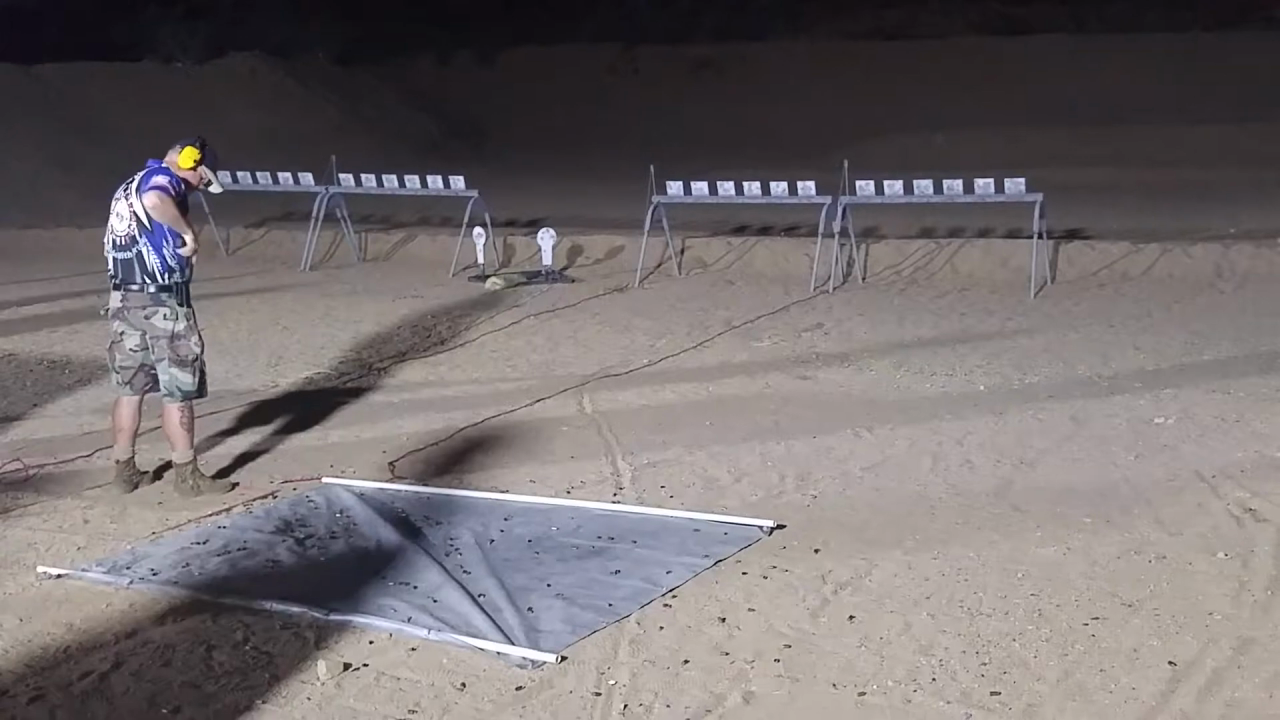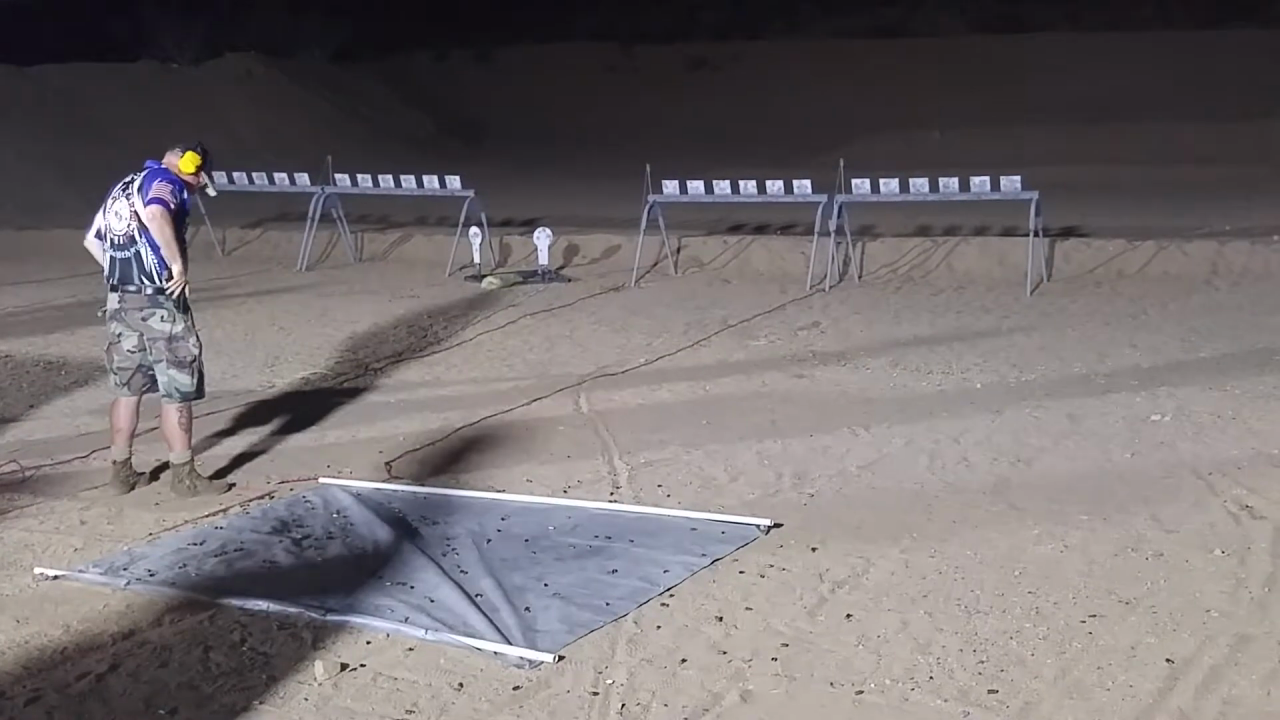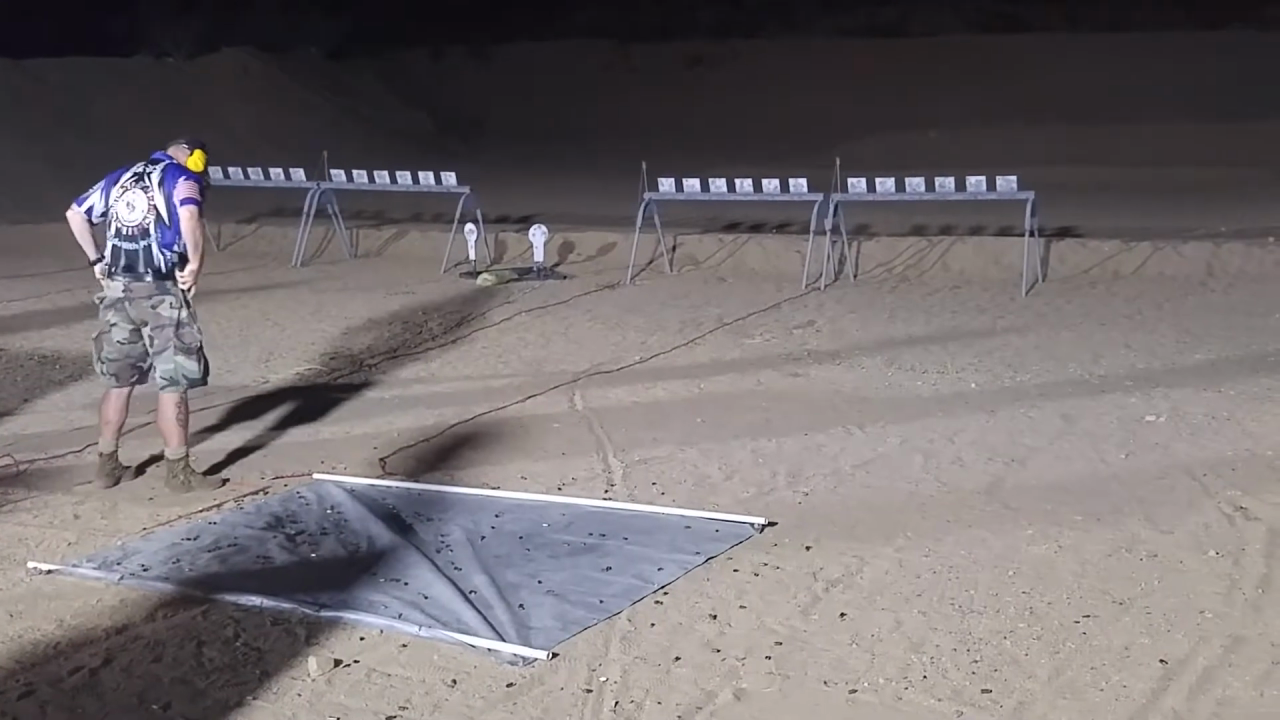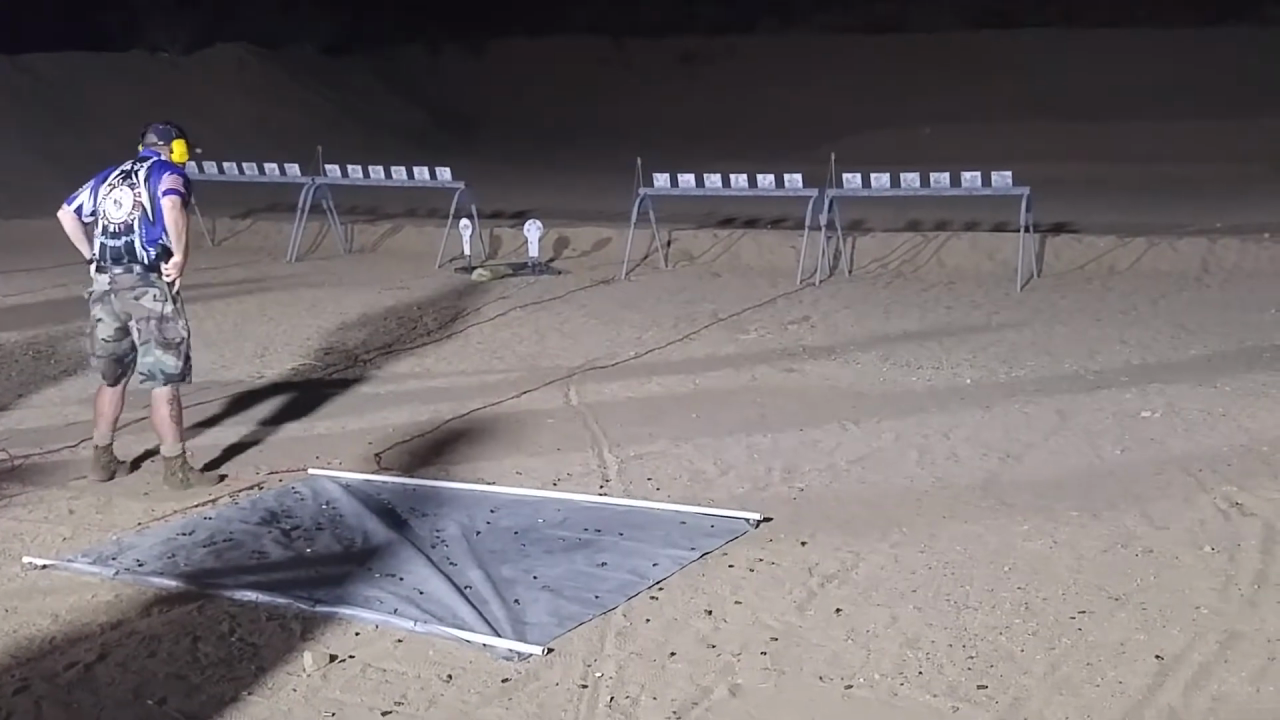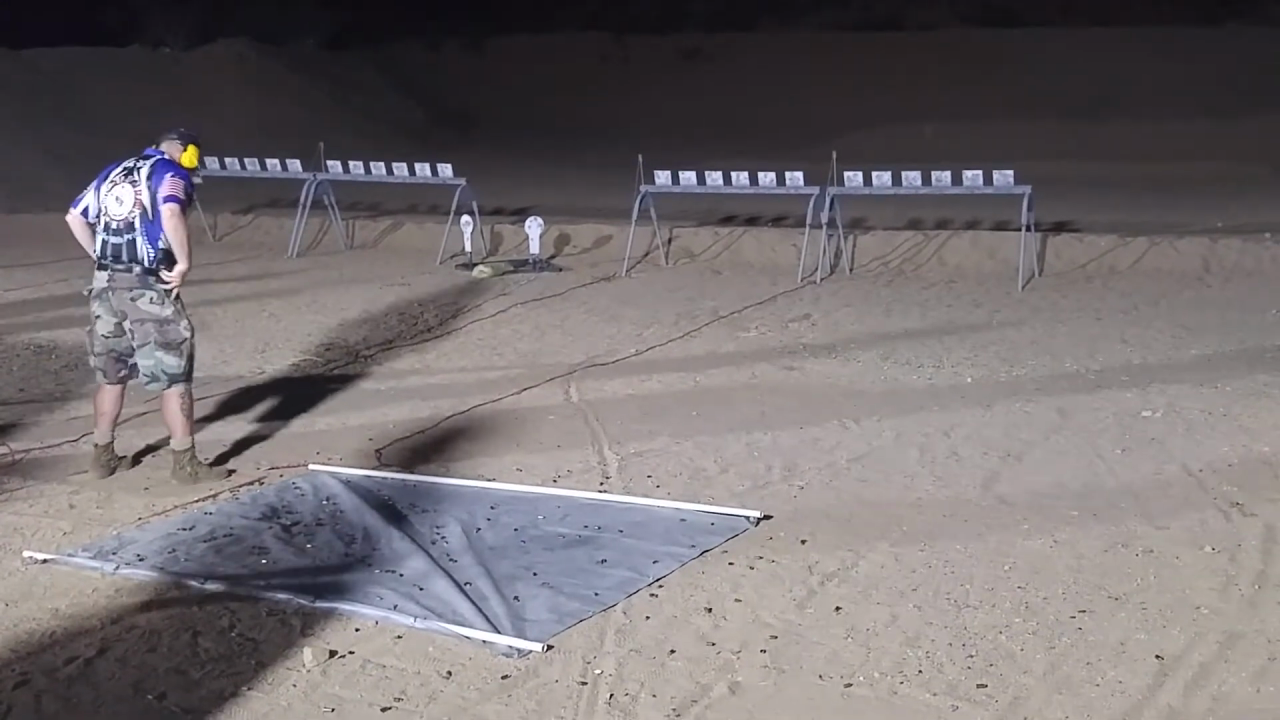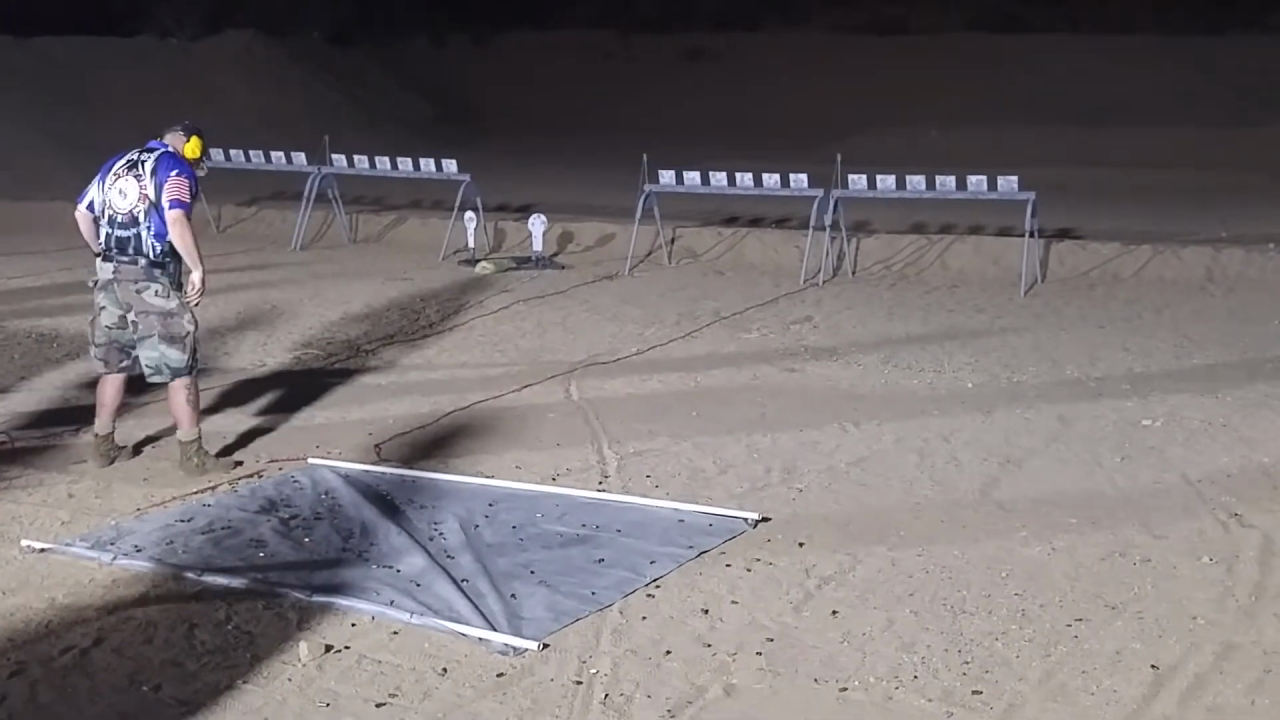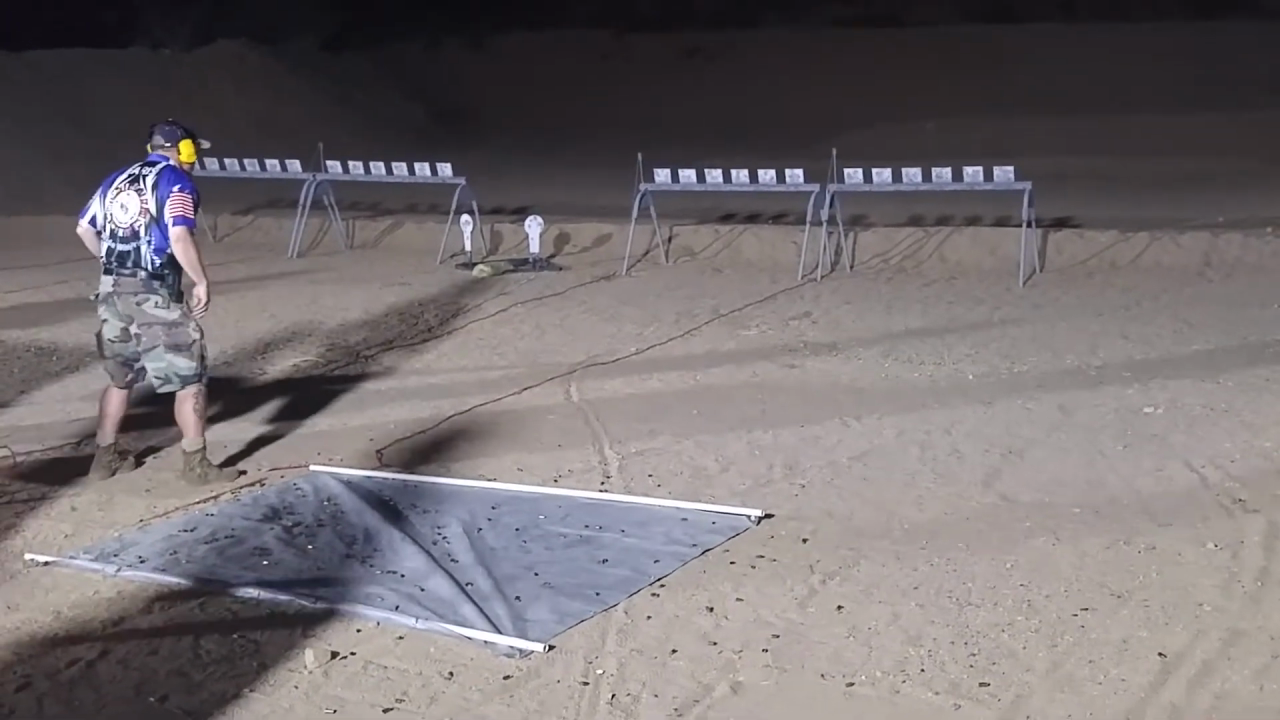
dt=0.7s
person 1, frame 1
left shoulder: (129, 186)
right shoulder: (162, 178)
left elbow: (112, 243)
right elbow: (154, 203)
right wrist: (187, 232)
left hip: (122, 298)
right hip: (162, 301)
left knee: (130, 388)
right knee: (178, 390)
left ankle: (124, 470)
right ankle: (187, 476)
person 1, frame 2
left shoulder: (121, 187)
right shoulder: (167, 182)
left elbow: (92, 239)
right elbow: (156, 215)
right wrist: (179, 266)
left hip: (120, 299)
right hip: (160, 300)
left knee: (127, 389)
right knee: (177, 391)
left ankle: (122, 471)
right ankle: (184, 476)
person 1, frame 3
left shoulder: (120, 178)
right shoulder: (182, 177)
left elbow: (76, 213)
right elbow: (189, 216)
left wrist: (97, 260)
right wrist: (195, 264)
left hip: (117, 289)
right hip: (160, 290)
left knee: (118, 381)
right knee: (174, 383)
left ankle: (107, 464)
right ankle: (179, 471)
person 1, frame 4
left shoulder: (109, 176)
right shoulder: (169, 173)
left elbow: (67, 213)
right elbow: (172, 206)
left wrist: (92, 257)
right wrist: (180, 256)
left hip: (106, 285)
right hip: (148, 285)
left knee: (112, 376)
right knee: (164, 379)
left ankle: (102, 459)
right ankle: (176, 468)
person 1, frame 5
left shoulder: (114, 172)
right shoulder: (173, 172)
left elbow: (75, 217)
right elbow: (171, 213)
right wrist: (183, 263)
left hip: (106, 282)
right hip: (148, 285)
left knee: (112, 373)
right knee: (174, 374)
left ankle: (103, 455)
right ankle: (185, 462)
person 1, frame 6
left shoulder: (116, 164)
right shoulder: (177, 168)
left elbow: (82, 213)
right elbow: (176, 220)
right wrist: (197, 269)
left hip: (110, 275)
right hip: (153, 279)
left knee: (114, 363)
right knee: (179, 369)
left ankle: (103, 446)
right ankle: (192, 454)
person 1, frame 7
left shoulder: (118, 179)
right shoulder: (178, 182)
left elbow: (85, 228)
right elbow: (179, 238)
right wrist: (202, 283)
left hip: (112, 289)
right hip: (153, 292)
left knee: (120, 377)
right knee: (189, 376)
left ankle: (105, 457)
right ankle: (196, 464)
